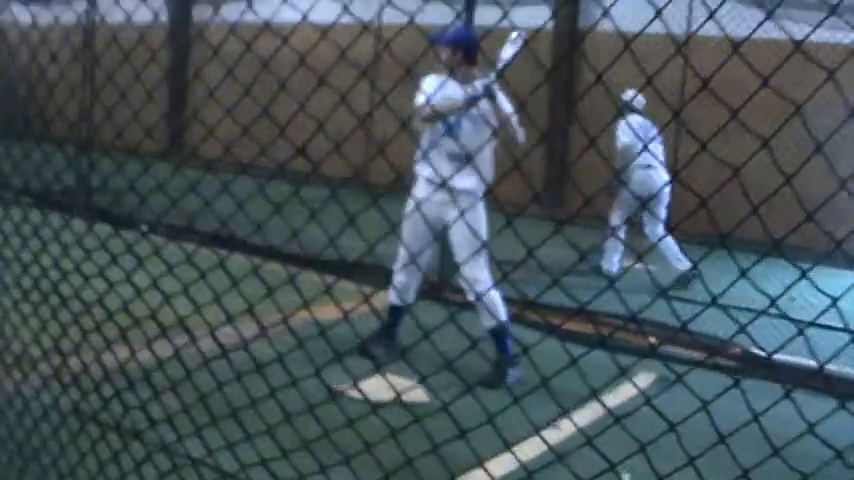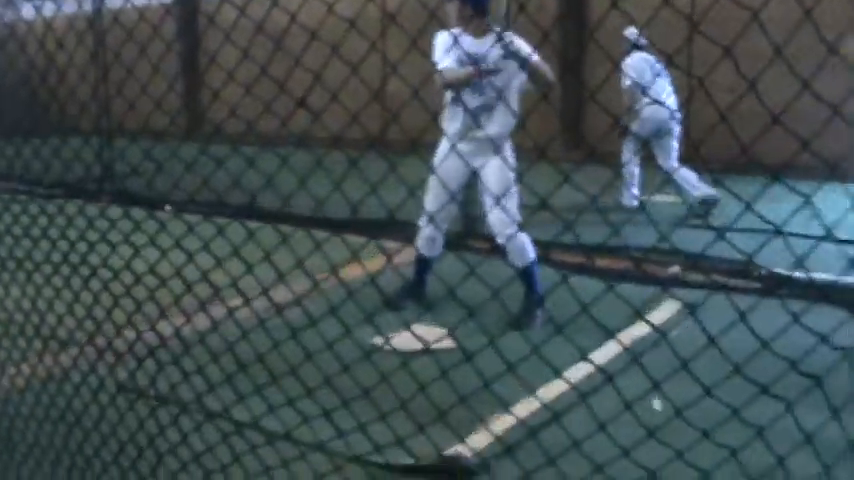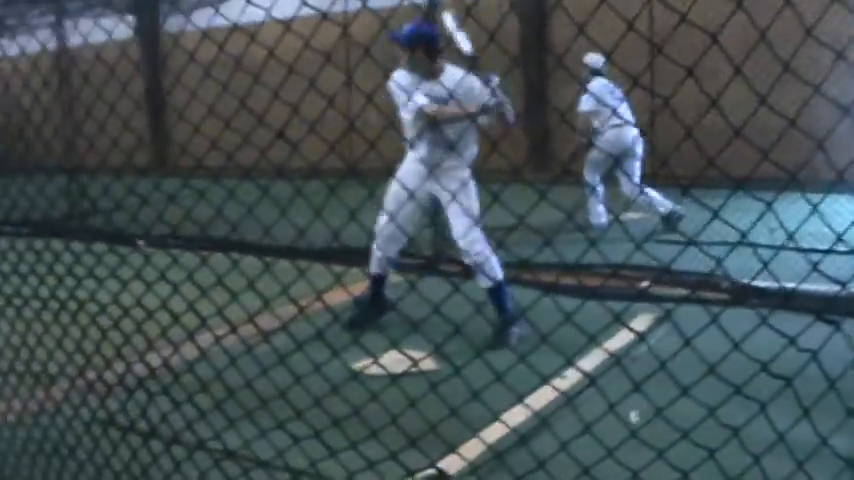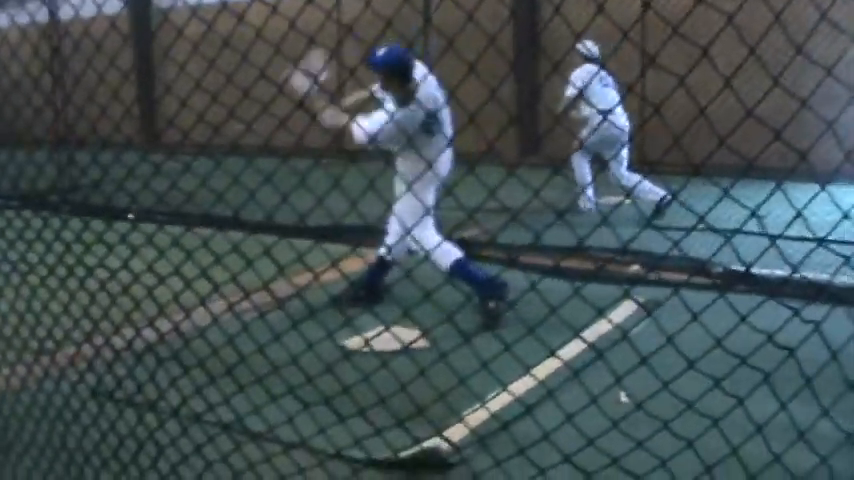
dt=0.3s
person 1, frame 1
left shoulder: (492, 93)
right shoulder: (433, 83)
left elbow: (519, 138)
right elbow: (424, 115)
left wrist: (494, 105)
right wrist: (467, 102)
left hip: (466, 197)
right hip: (427, 190)
left knee: (476, 278)
right knee: (407, 263)
left ankle: (507, 356)
right ankle: (389, 332)
person 1, frame 2
left shoulder: (509, 44)
right shoulder: (445, 39)
left elbow: (549, 79)
right elbow: (447, 79)
left wrist: (523, 61)
right wrist: (486, 68)
left hip: (494, 147)
right hip: (454, 142)
left knee: (506, 225)
right knee: (432, 215)
left ankle: (534, 297)
right ankle: (417, 284)
person 1, frame 3
left shoulder: (465, 81)
right shoulder: (399, 80)
left elbow: (508, 116)
right elbow: (430, 113)
left wrist: (495, 98)
right wrist: (474, 111)
left hip: (454, 171)
right hip: (416, 166)
left knee: (471, 243)
right knee: (386, 232)
left ankle: (508, 315)
right ankle: (374, 299)
person 1, frame 4
left shoulder: (394, 119)
right shoulder: (417, 71)
left elbow: (358, 132)
left wrist: (321, 108)
left hip: (420, 168)
right hip: (434, 154)
left knee: (418, 232)
right knee: (402, 221)
left ankle: (487, 287)
right ankle: (371, 283)
person 2, frame 1
left shoulder: (627, 122)
right shoulder: (651, 126)
left elbow: (624, 152)
right elbow: (656, 155)
left wrist: (620, 177)
left hip: (641, 177)
right hip: (662, 180)
left knee: (617, 219)
right knee: (656, 231)
left ankle: (609, 266)
right ankle: (686, 268)
person 2, frame 2
left shoulder: (631, 60)
right shoulder: (655, 61)
left elbow: (629, 92)
right elbow: (653, 88)
left wrist: (627, 119)
left hip: (652, 112)
right hip: (672, 114)
left knee: (630, 150)
right knee: (670, 164)
left ankle: (630, 199)
right ankle: (705, 195)
person 2, frame 3
left shoulder: (591, 86)
right shoulder: (612, 86)
left elbow: (585, 116)
left hip: (614, 135)
right hip: (634, 137)
left knee: (591, 172)
right knee: (632, 186)
left ankle: (598, 218)
right ankle: (670, 211)
person 2, frame 4
left shoulder: (581, 72)
right shoulder: (605, 74)
left elbow: (569, 100)
left wrist: (561, 111)
right wrist: (578, 113)
left hip: (601, 122)
right hip: (621, 123)
left knee: (579, 157)
right knee: (619, 172)
left ankle: (586, 202)
right ankle: (660, 196)
